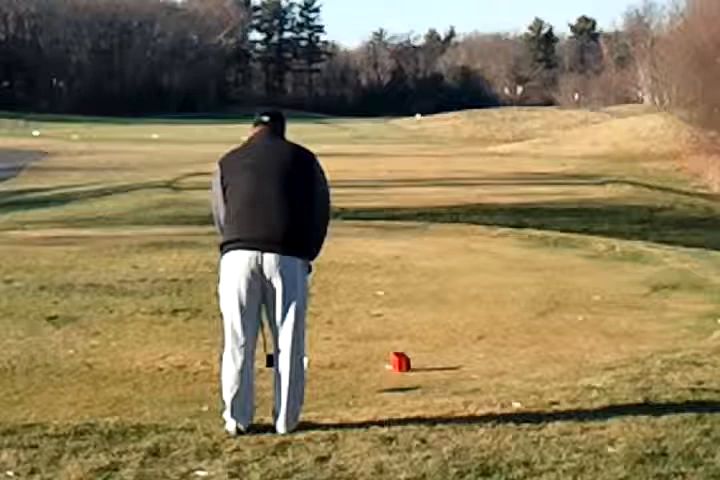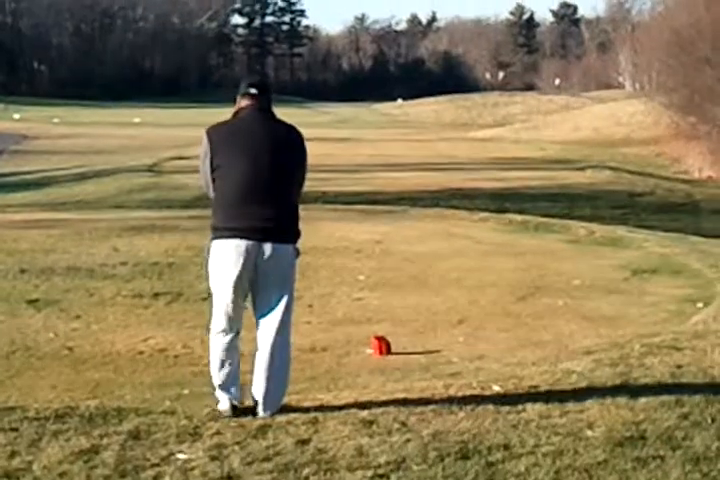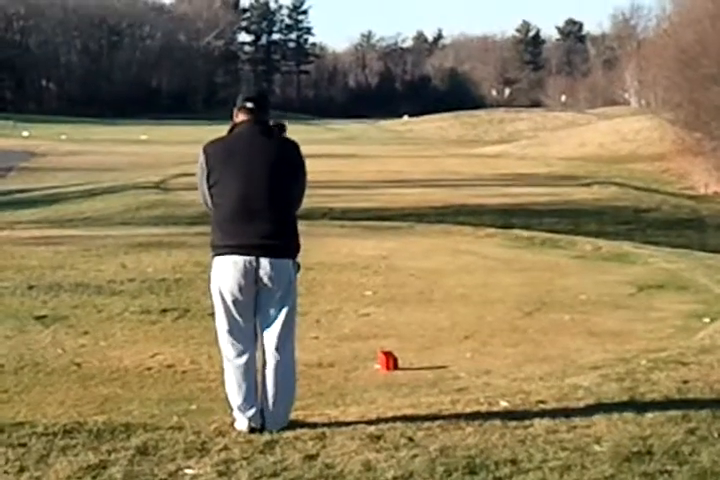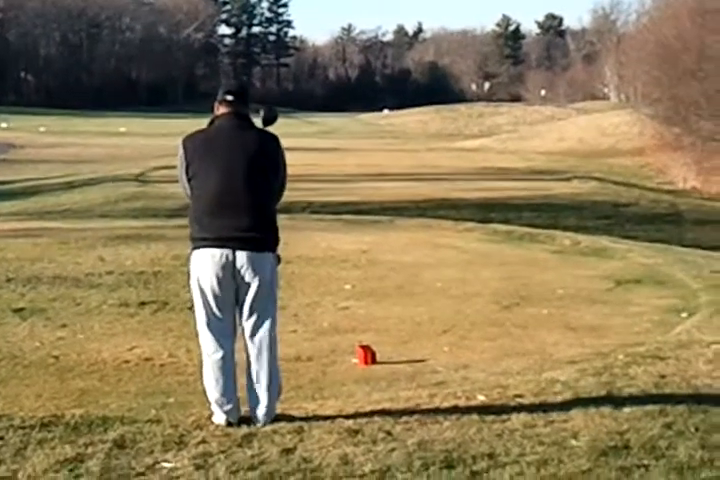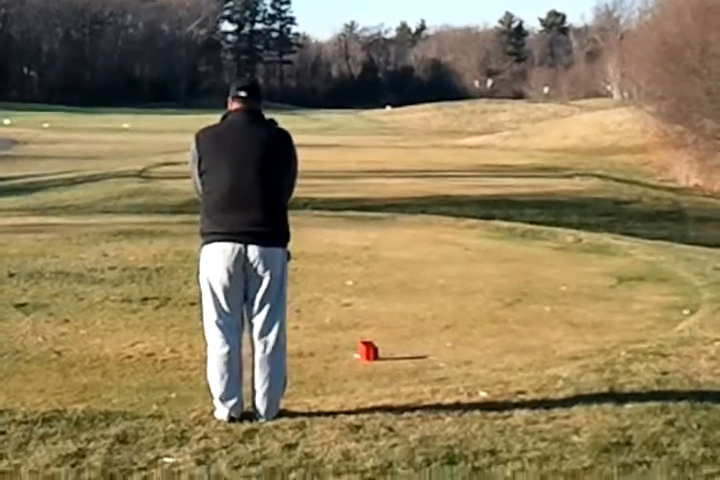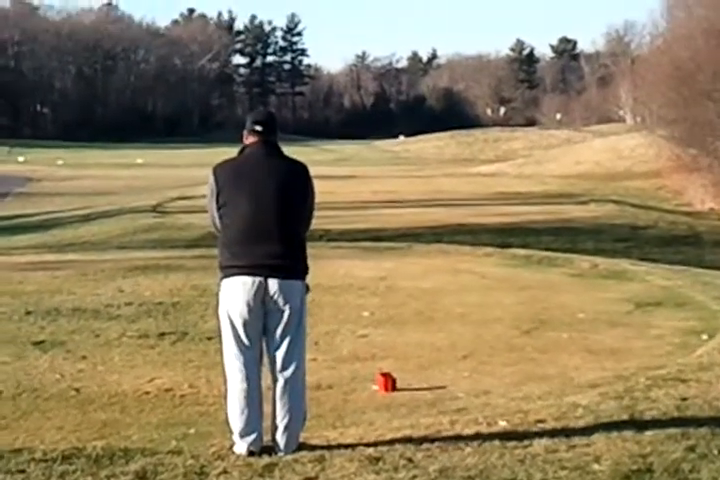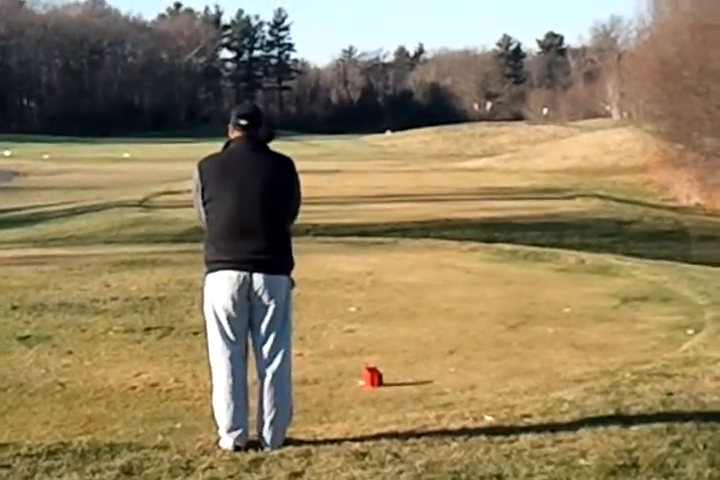
dt=0.7s
person 1, frame 1
left shoulder: (228, 161)
right shoulder: (304, 159)
left elbow: (220, 218)
right elbow: (320, 215)
right wrist: (306, 255)
left hip: (239, 255)
right hip: (287, 257)
left knee: (238, 343)
right knee: (289, 343)
left ankle: (236, 419)
right ankle: (285, 420)
person 1, frame 2
left shoulder: (216, 135)
right shoulder: (292, 137)
left elbow: (210, 187)
left hip: (231, 239)
right hip: (278, 241)
left knee: (225, 324)
right knee: (274, 327)
left ankle: (227, 397)
right ankle: (267, 402)
person 1, frame 3
left shoulder: (213, 152)
right shoulder: (289, 150)
left elbow: (210, 202)
right elbow: (295, 201)
left hip: (231, 257)
right hip: (278, 256)
left knee: (237, 343)
right knee: (279, 344)
left ankle: (247, 417)
right ankle: (276, 417)
person 1, frame 4
left shoulder: (192, 144)
right shoulder: (268, 143)
left elbow: (190, 192)
right elbow: (276, 193)
left hip: (208, 249)
right hip: (257, 250)
left knee: (215, 336)
right knee: (261, 335)
left ankle: (225, 411)
right ankle: (262, 411)
person 1, frame 5
left shoulder: (205, 139)
right shoulder: (280, 139)
left elbow: (201, 188)
right elbow: (286, 191)
left hip: (219, 244)
right hip: (268, 245)
left knee: (222, 330)
right knee: (268, 331)
left ankle: (227, 407)
right ankle: (266, 407)
person 1, frame 6
left shoulder: (222, 173)
right shoulder: (297, 172)
left elbow: (218, 223)
right elbow: (304, 223)
left hip: (239, 277)
right hip: (287, 277)
left knee: (242, 364)
right knee: (288, 363)
left ankle: (247, 441)
right ankle: (287, 441)
person 1, frame 7
left shoulder: (207, 168)
right shoulder: (282, 166)
left elbow: (204, 216)
left hip: (224, 272)
right hip: (272, 272)
left knee: (227, 357)
right knee: (274, 358)
left ankle: (232, 436)
right ankle: (272, 436)
